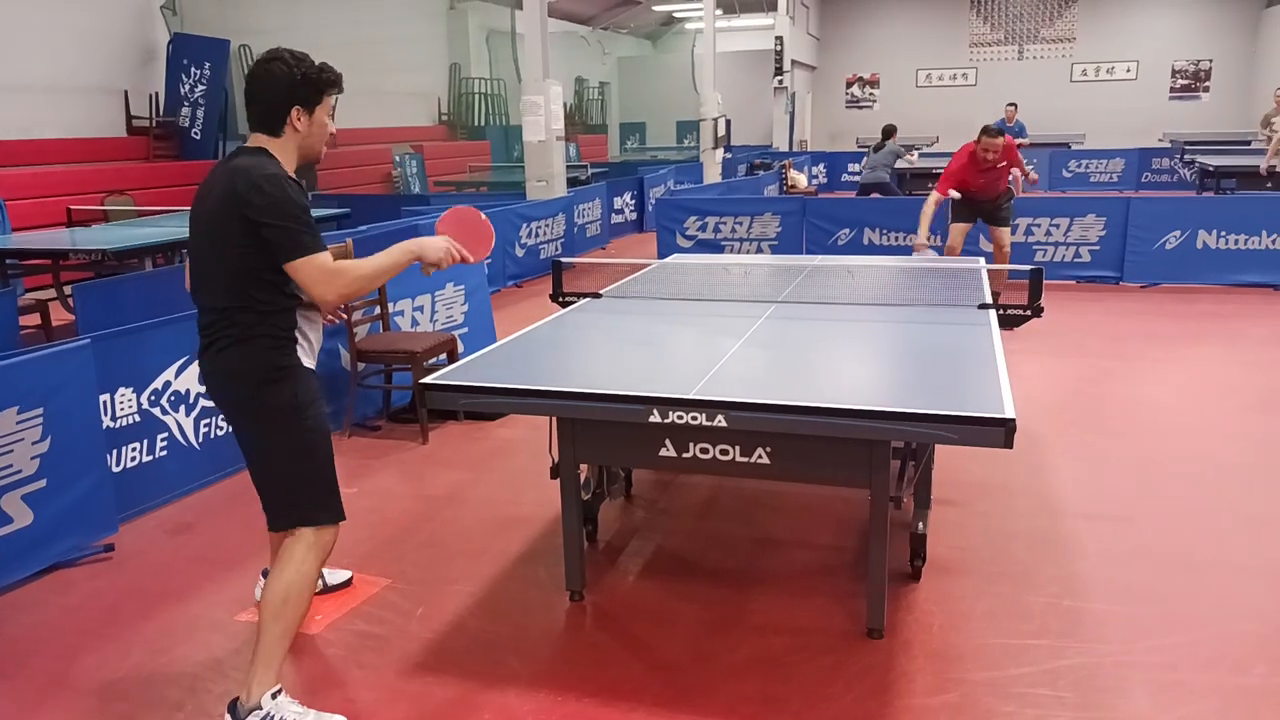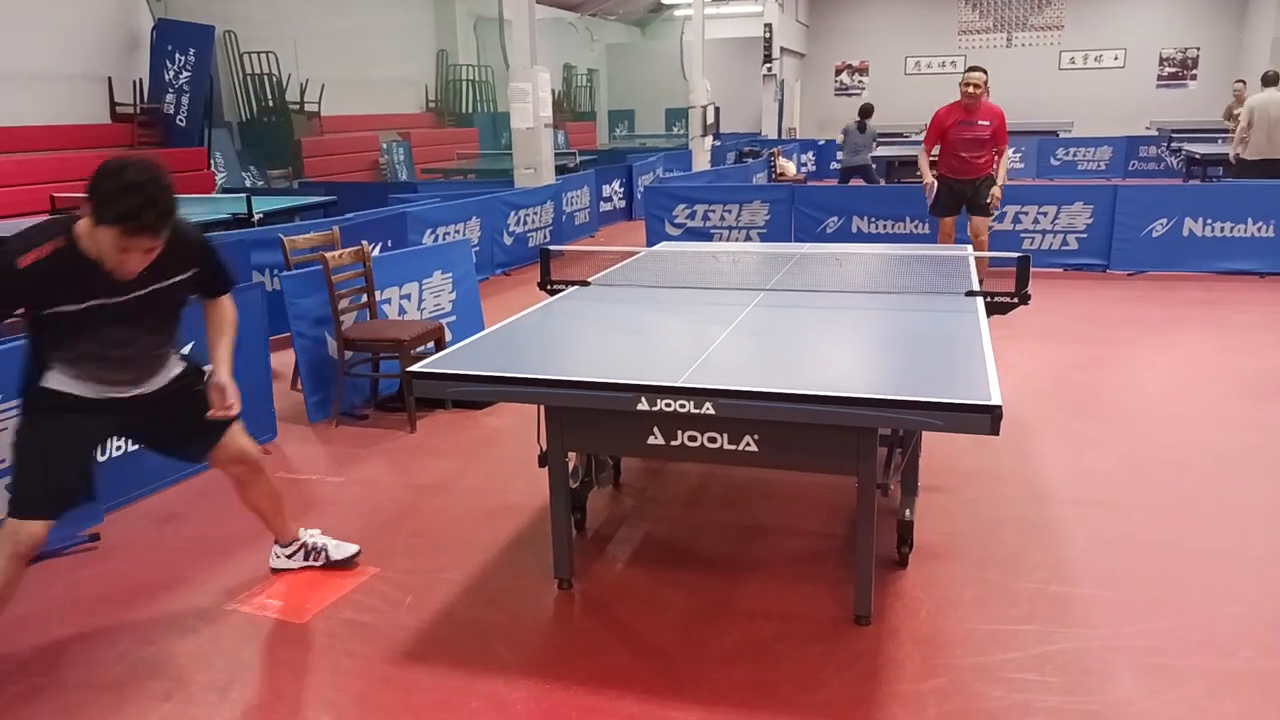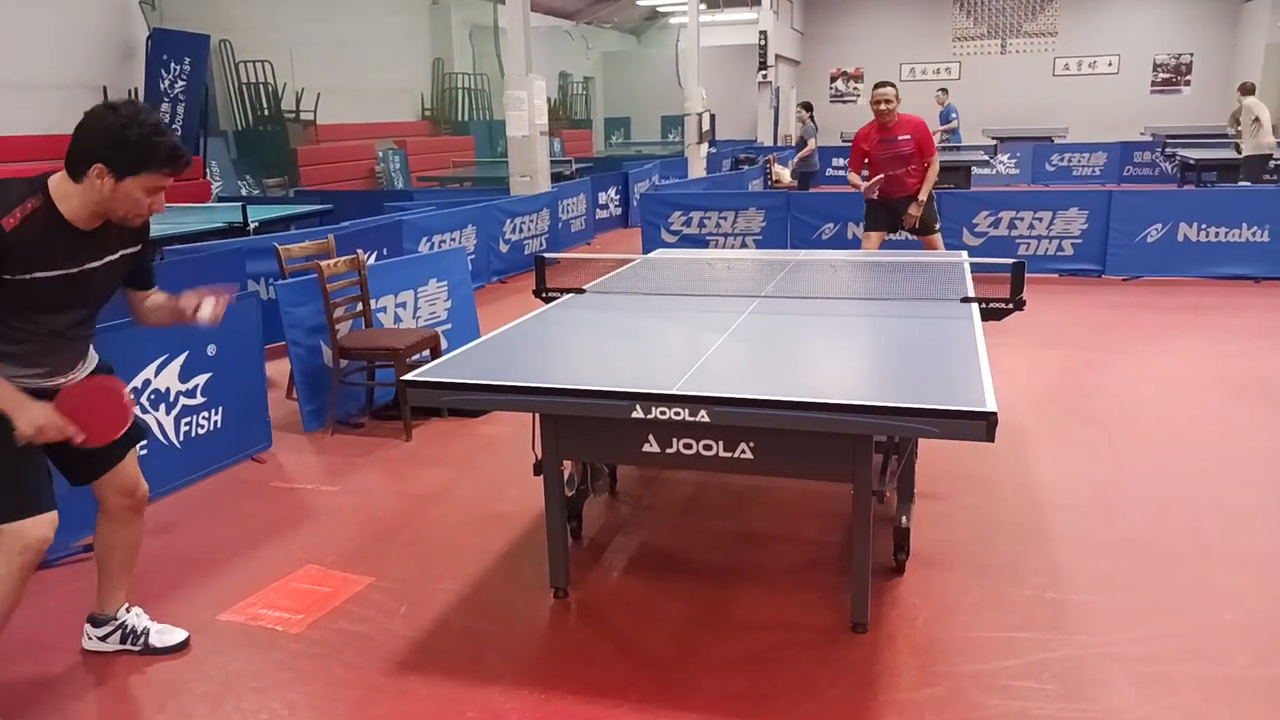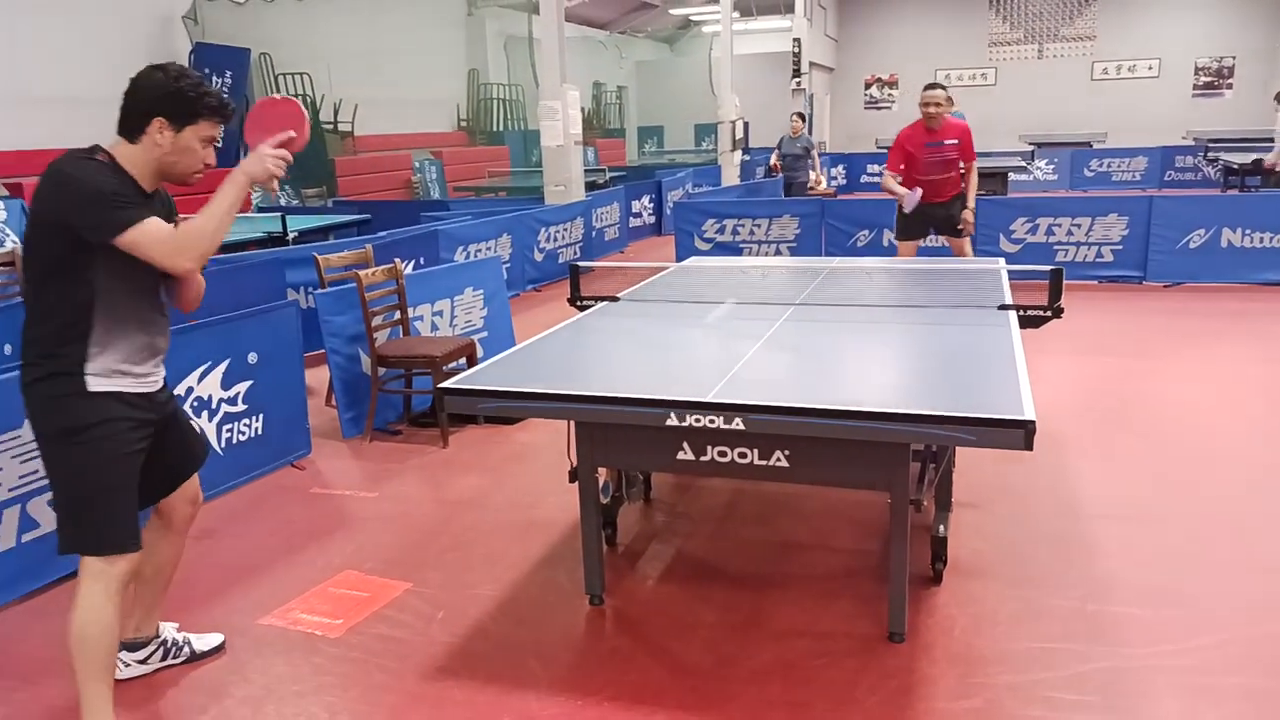
dt=1s
person 1, frame 1
left shoulder: (231, 175)
right shoulder: (268, 185)
left elbow: (214, 277)
right elbow: (328, 287)
left wrist: (298, 285)
right wrist: (416, 249)
left hip: (241, 364)
right hip: (266, 373)
left knee: (301, 481)
right knee: (315, 529)
left ankle: (283, 577)
person 1, frame 2
left shoulder: (187, 245)
left elbow: (219, 300)
left wrist: (221, 369)
left hip: (159, 381)
right hip: (65, 396)
left knee: (244, 459)
left ankle: (291, 545)
person 1, frame 3
left shoulder: (127, 222)
left elbow: (143, 302)
left wrist: (181, 308)
left hip: (73, 379)
left knee: (127, 494)
left ankle: (109, 622)
person 1, frame 4
left shoulder: (150, 196)
right shoulder: (80, 180)
left elbow: (187, 292)
right elbow: (180, 255)
left wrist: (186, 271)
right wrist: (244, 178)
left hip: (138, 384)
right hip: (81, 396)
left knee: (178, 503)
right knee: (112, 561)
left ankle: (140, 641)
person 2, frame 1
left shoulder: (1007, 146)
right shoulder: (961, 162)
right elbow: (933, 199)
left wrist: (1027, 173)
right wrist: (922, 236)
left hip: (998, 198)
right hip: (966, 198)
left knee: (1003, 249)
right knee: (953, 246)
person 2, frame 2
left shoulder: (995, 114)
right shoulder: (943, 114)
left elbow: (1002, 152)
right elbow: (924, 151)
left wrist: (998, 184)
right wrist: (927, 176)
left hip: (981, 182)
right hip: (948, 182)
left knee: (980, 238)
right knee: (946, 239)
person 2, frame 3
left shoulder: (916, 125)
right shoulder: (863, 136)
left elbow: (933, 164)
right elbow: (853, 172)
left wrist: (920, 201)
right wrist: (861, 185)
left hip: (916, 197)
right hip: (881, 201)
left knee: (937, 252)
person 2, frame 4
left shoulder: (961, 130)
right shoulder: (906, 136)
left elbow: (971, 170)
right elbow: (887, 178)
left wrist: (970, 206)
right wrist: (900, 191)
left hip: (951, 202)
right hip: (914, 204)
left knee: (966, 258)
